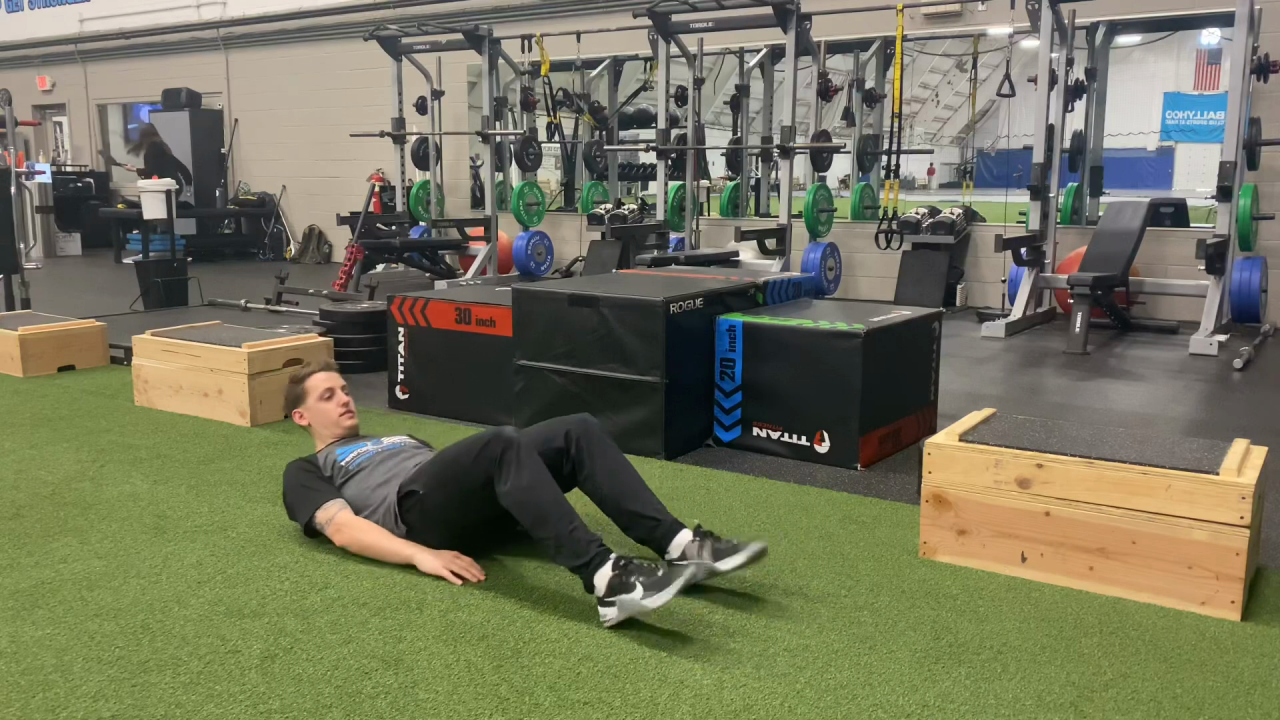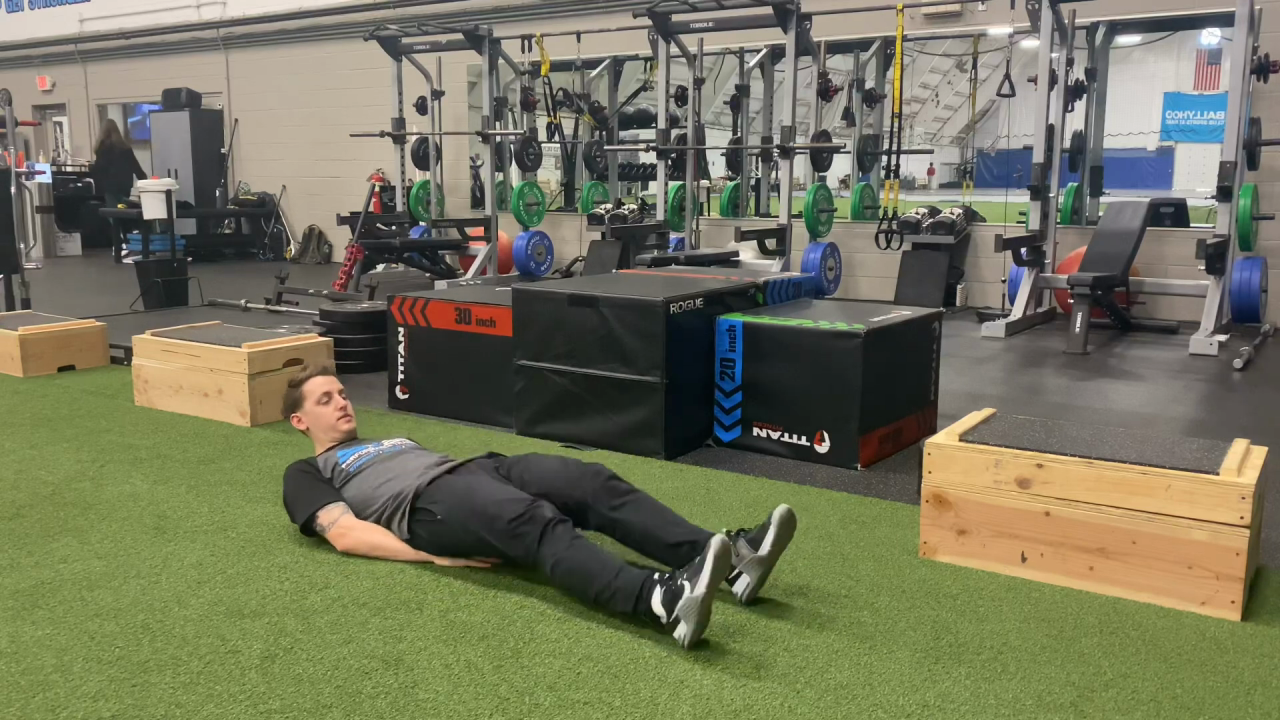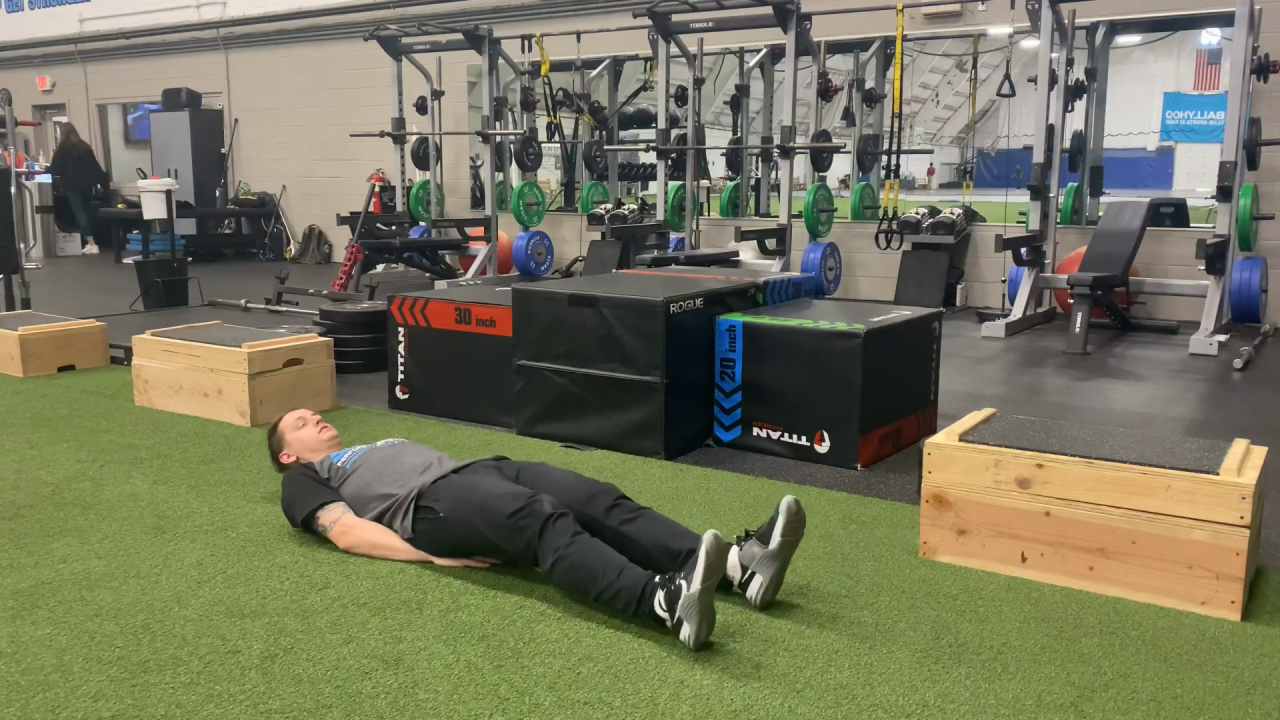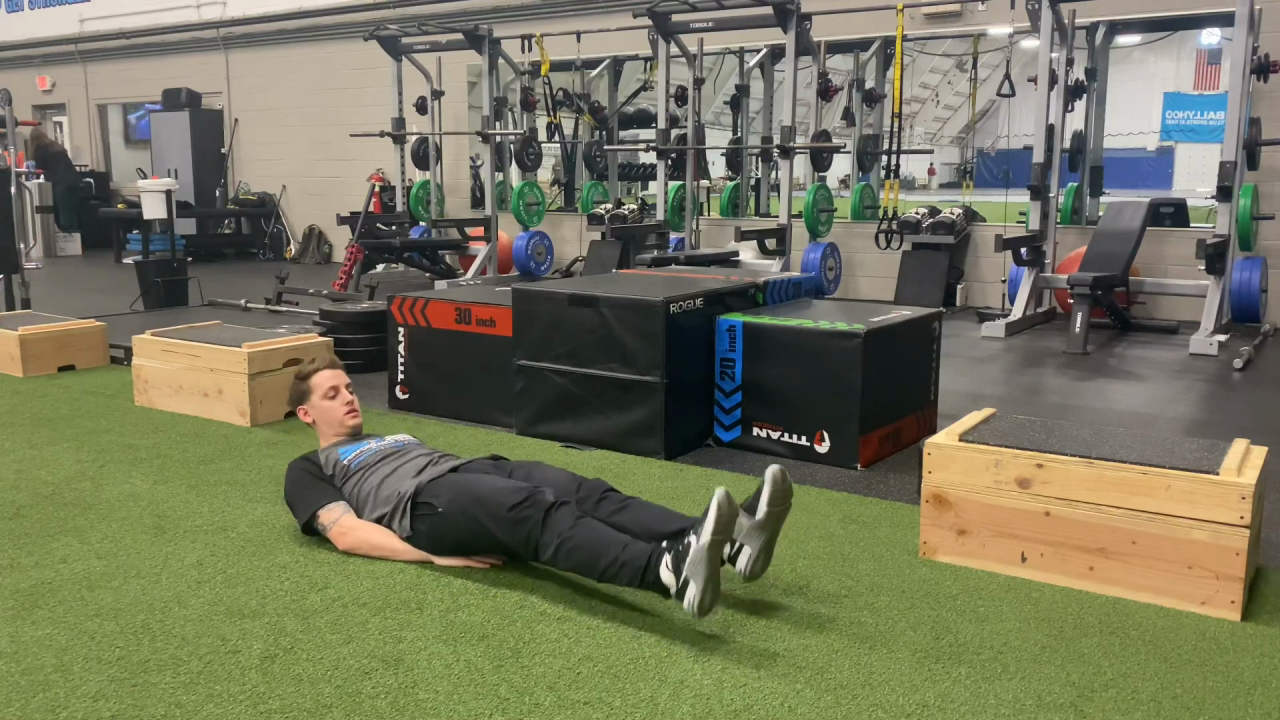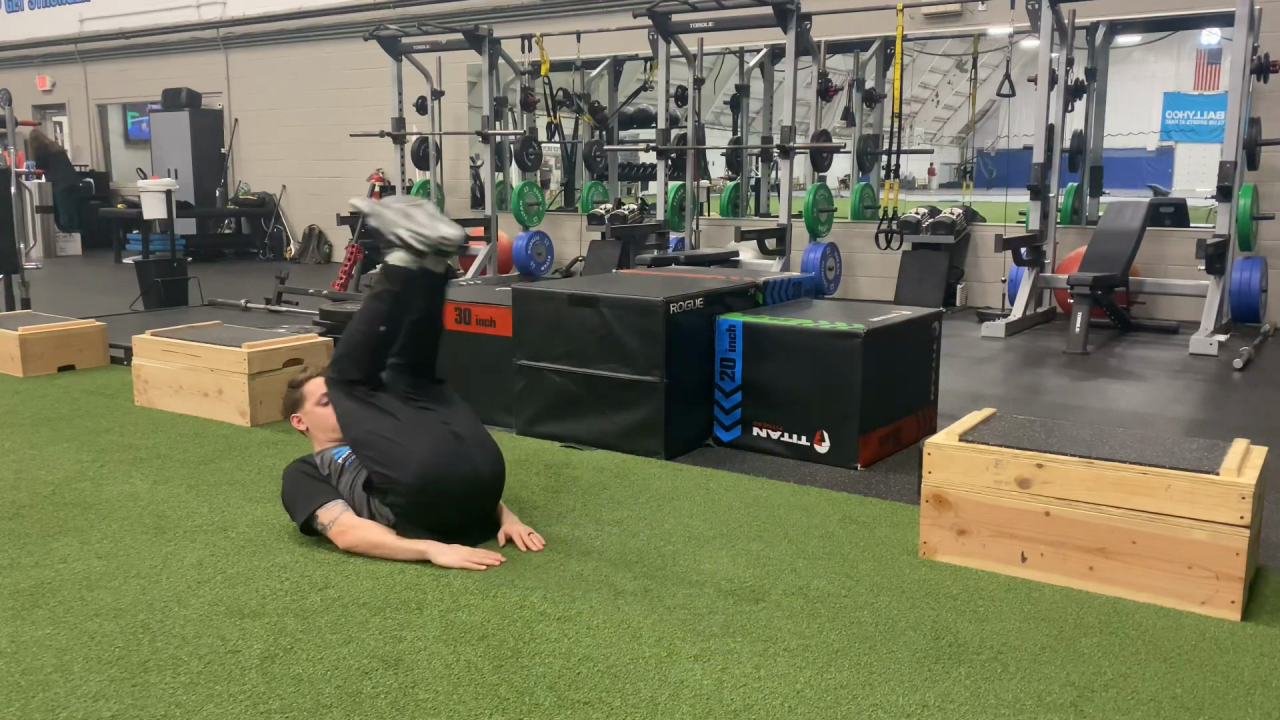
dt=1s
person 1, frame 1
left shoulder: (401, 438)
right shoulder: (306, 472)
right elbow: (344, 530)
left wrist: (527, 508)
right wrist: (422, 555)
left hip: (483, 509)
right hip: (417, 507)
left knee: (579, 431)
right knee: (504, 442)
left ankle: (681, 545)
right ankle: (607, 579)
person 1, frame 2
left shoulder: (393, 441)
right shoulder: (306, 474)
right elbow: (345, 534)
right wrist: (433, 555)
right hip: (426, 506)
left knee: (594, 484)
right knee: (541, 528)
left ankle: (732, 561)
right ankle: (666, 600)
person 1, frame 3
left shoulder: (382, 447)
right shoulder: (306, 481)
right elbow: (347, 533)
right wrist: (434, 556)
right hip: (431, 500)
left knee: (602, 503)
right knee: (542, 521)
left ankle: (737, 563)
right ankle: (666, 599)
person 1, frame 4
left shoulder: (394, 438)
right shoulder: (309, 471)
right elbow: (346, 533)
left wrist: (509, 539)
right wrist: (434, 554)
right hip: (425, 508)
left knee: (585, 494)
right knee: (540, 510)
left ankle: (724, 539)
right ankle: (671, 570)
person 1, frame 5
left shoulder: (368, 453)
right shoulder: (305, 472)
right elbow: (346, 533)
left wrist: (506, 516)
right wrist: (431, 550)
left hip: (477, 491)
right hip: (423, 502)
left knee: (410, 375)
right knee: (351, 379)
left ankle: (427, 260)
right ankle: (410, 257)
